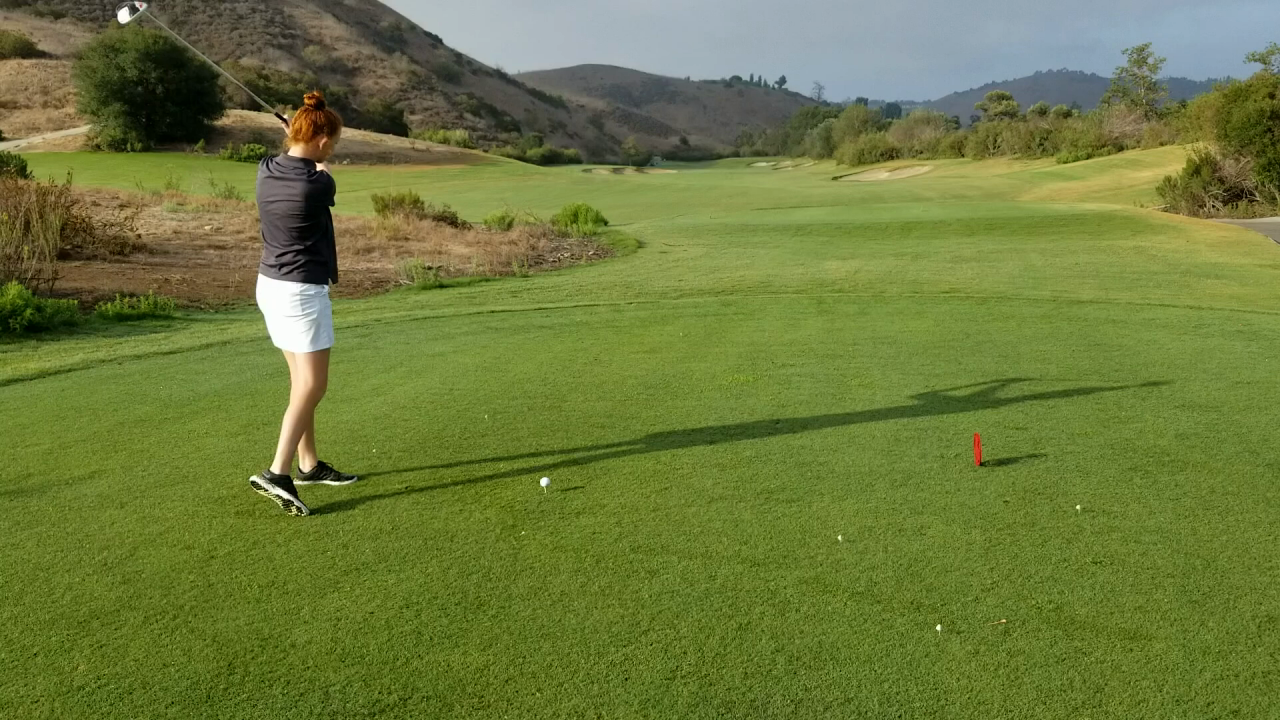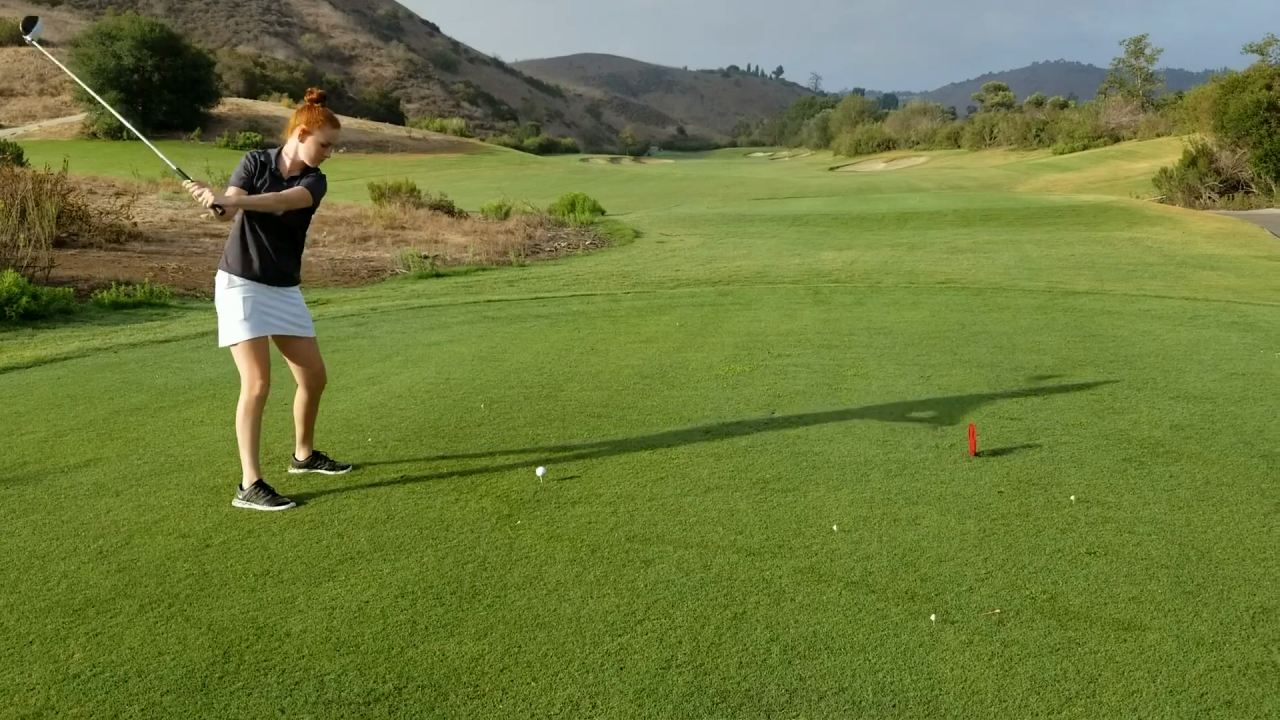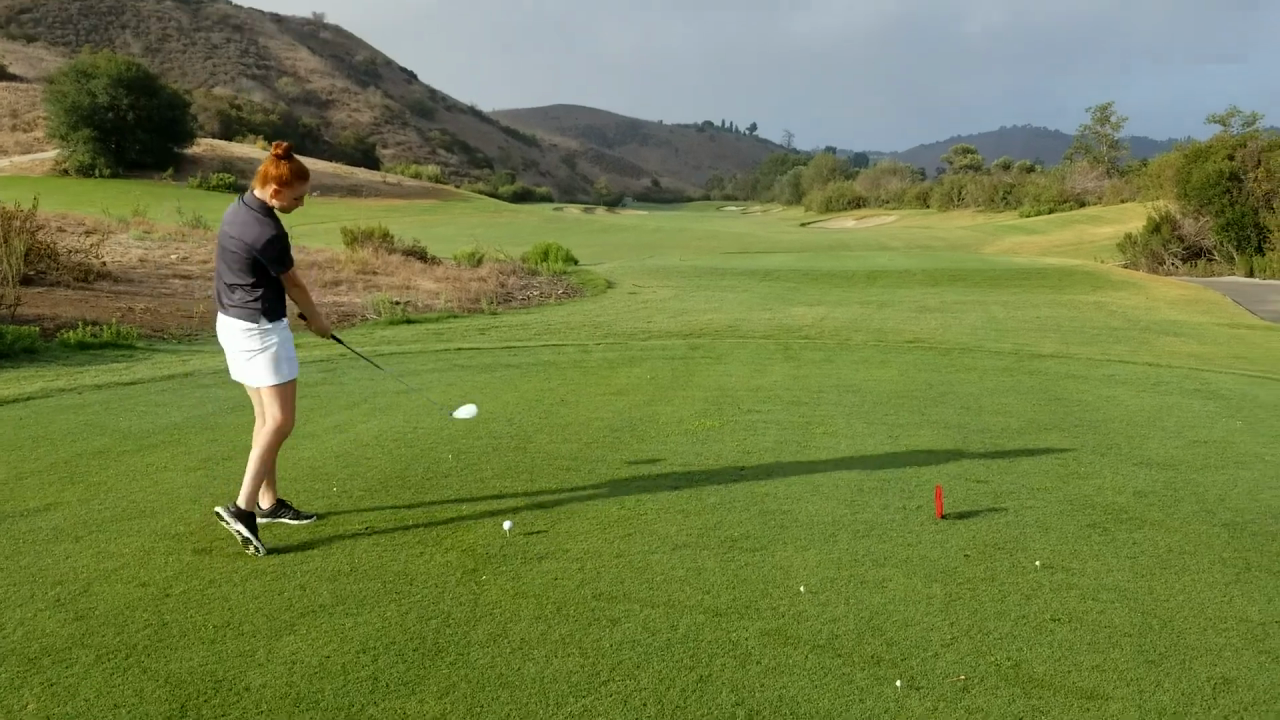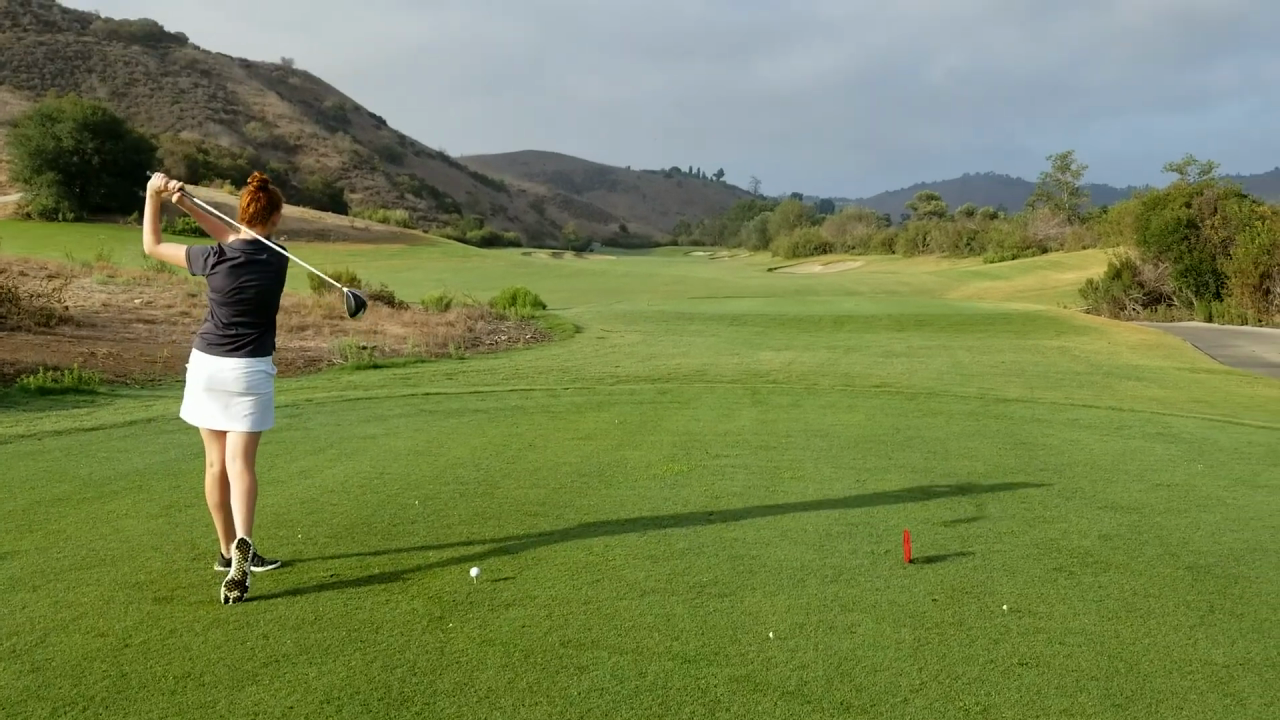
dt=0.7s
person 1, frame 1
left shoulder: (266, 171)
right shoulder: (316, 185)
left wrist: (314, 166)
right wrist: (322, 167)
left hip: (272, 286)
right hip: (302, 292)
left knee: (304, 380)
right knee: (312, 386)
left ankle: (309, 464)
right ankle: (277, 472)
person 1, frame 2
left shoulder: (316, 182)
right shoulder: (254, 163)
left elbow: (283, 202)
right elbow: (226, 209)
left wrist: (234, 199)
right wrist: (215, 197)
left hip: (284, 291)
right hip: (239, 284)
left knee: (315, 378)
right knee: (256, 384)
left ankle: (305, 454)
right ankle: (250, 484)
person 1, frame 3
left shoulder: (239, 204)
right shoulder: (270, 235)
right elbow: (294, 287)
right wrist: (315, 318)
left hip: (231, 323)
right hip: (261, 329)
left knee: (270, 414)
right knee: (280, 420)
left ankle: (268, 501)
right ankle: (241, 505)
person 1, frame 4
left shoulder: (215, 260)
right shoulder: (277, 259)
left elbow: (152, 246)
right elbow: (233, 239)
left wrist: (154, 194)
right wrist: (186, 203)
left hip: (208, 365)
right hip: (251, 371)
left knee: (215, 464)
right knee: (241, 464)
left ankle: (229, 551)
right ankle: (242, 543)
